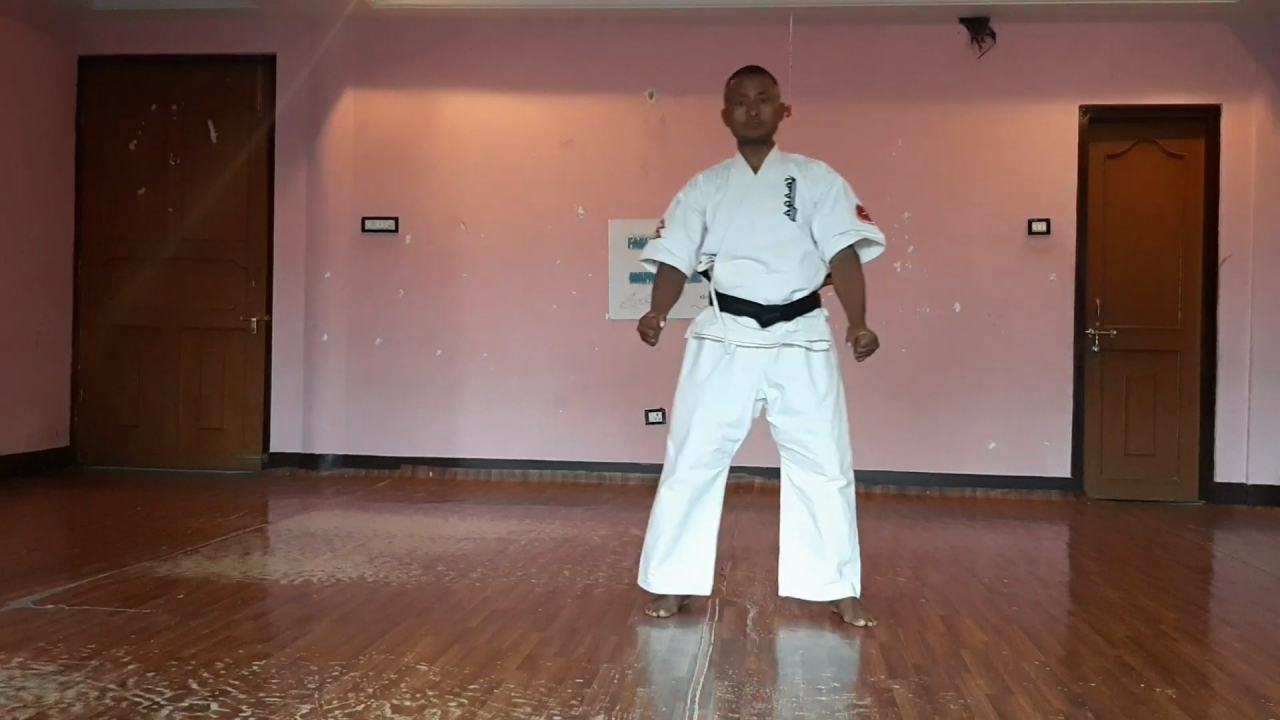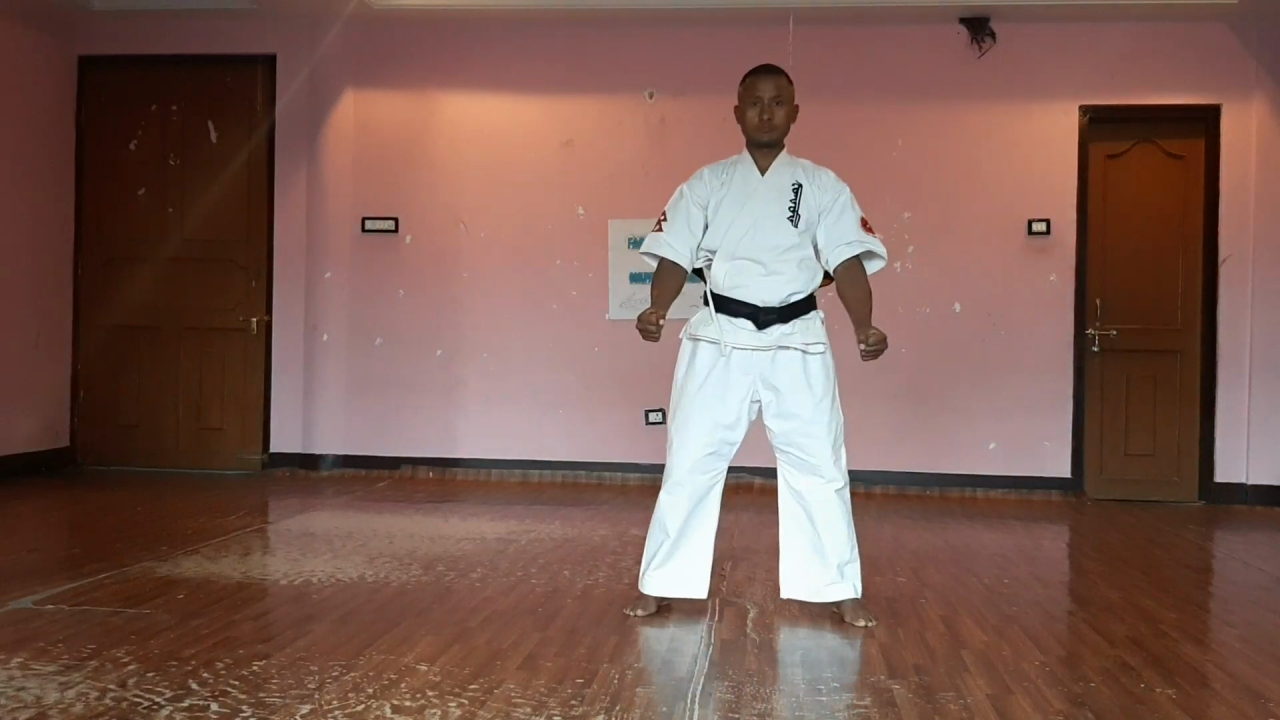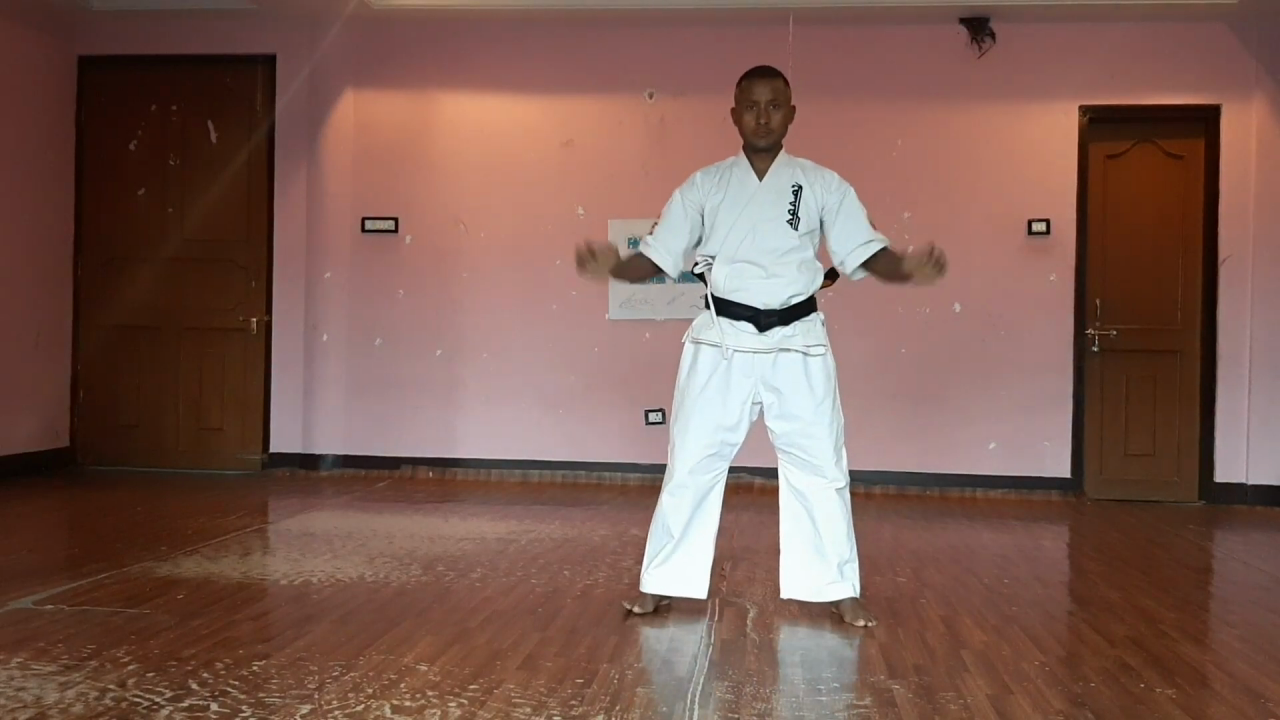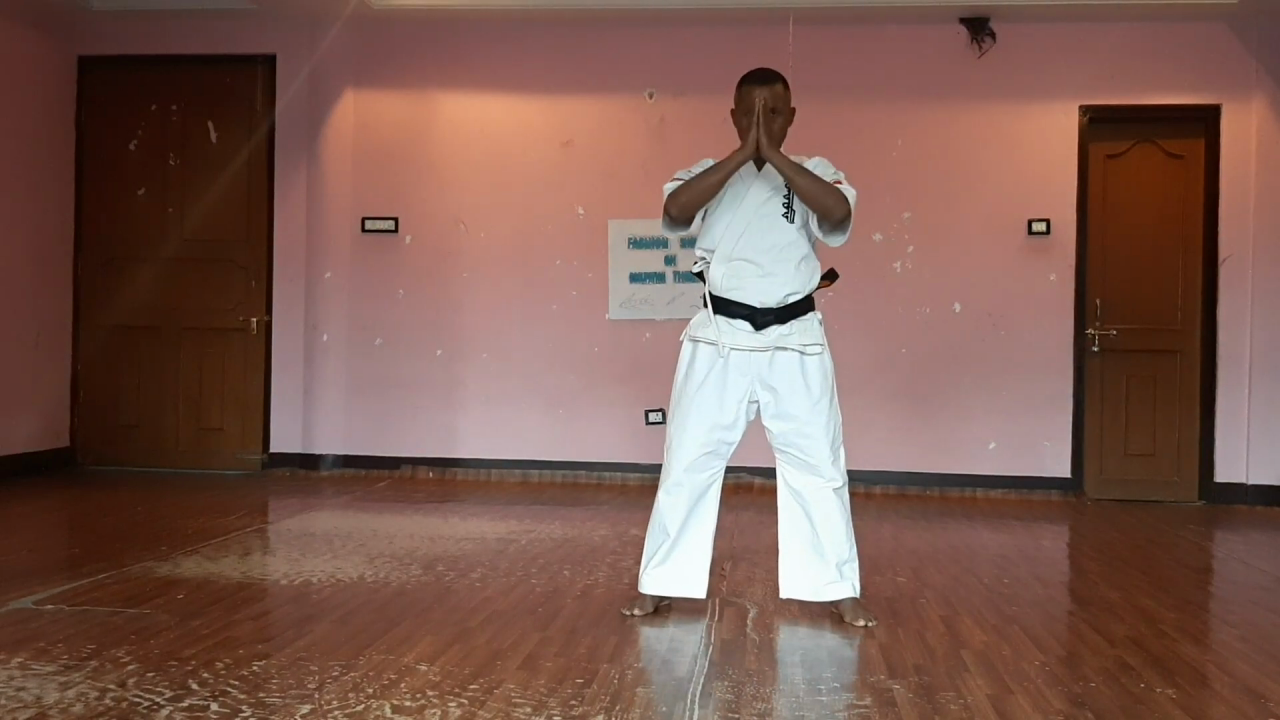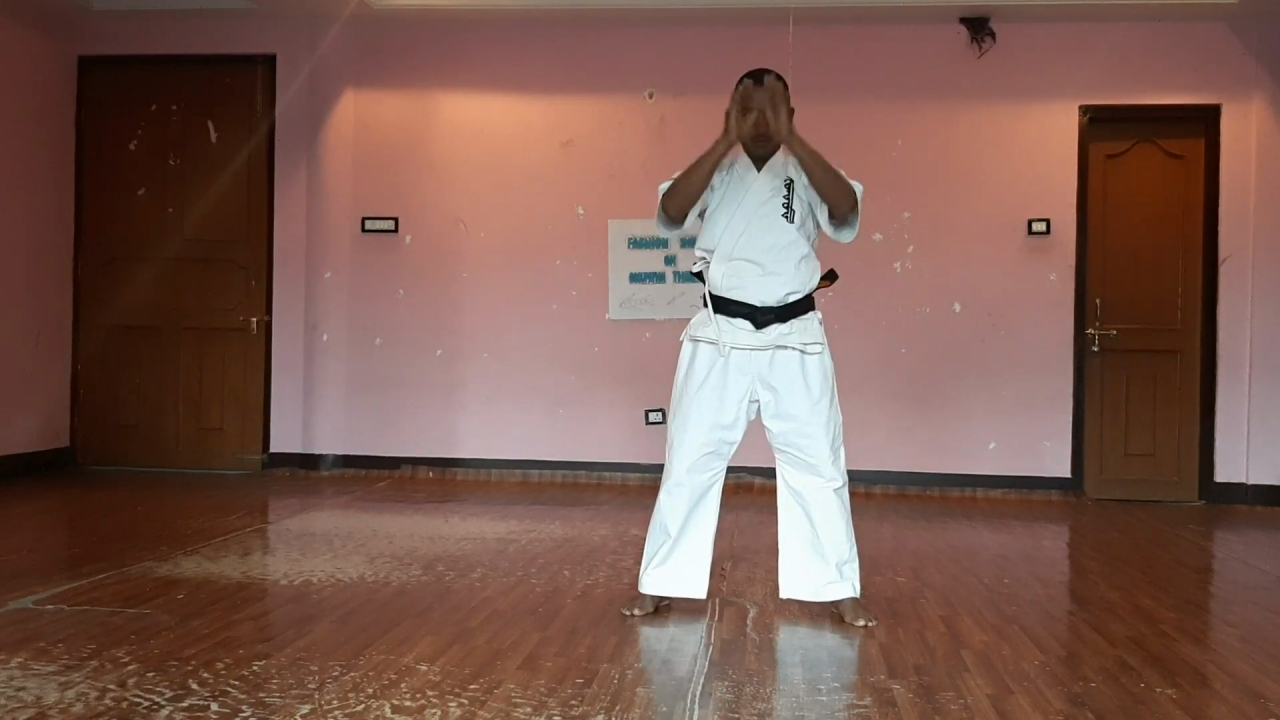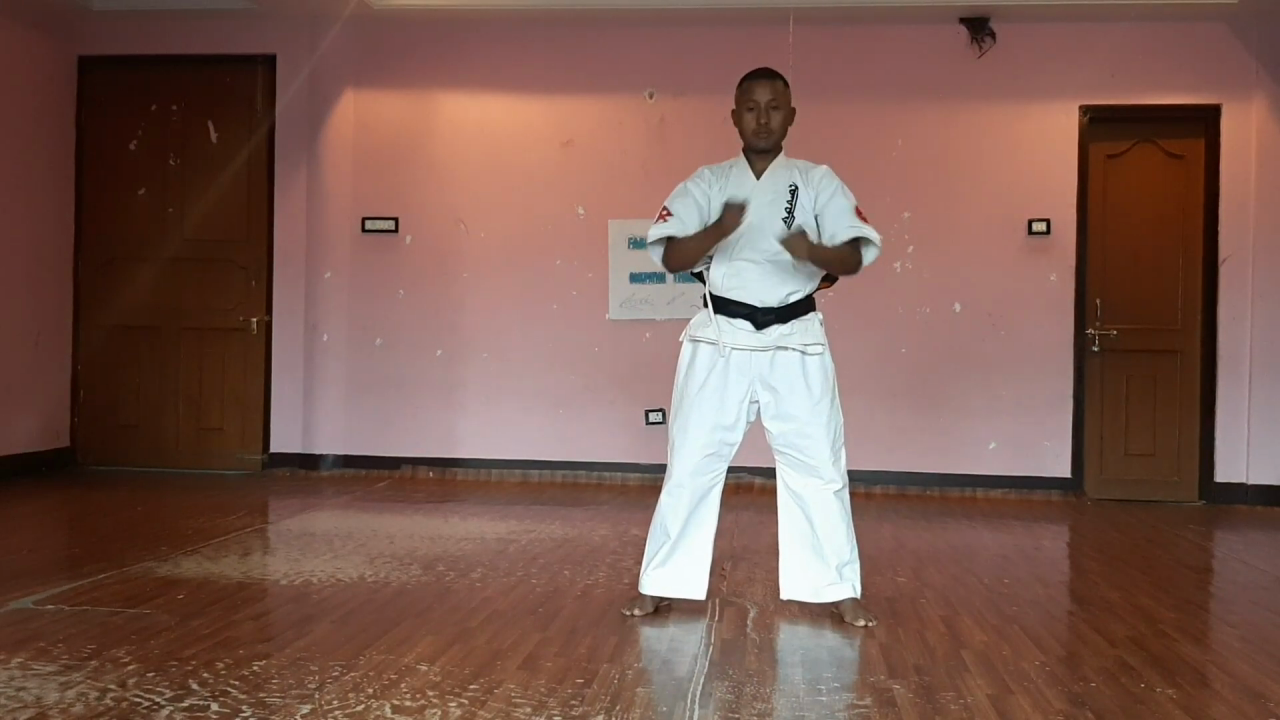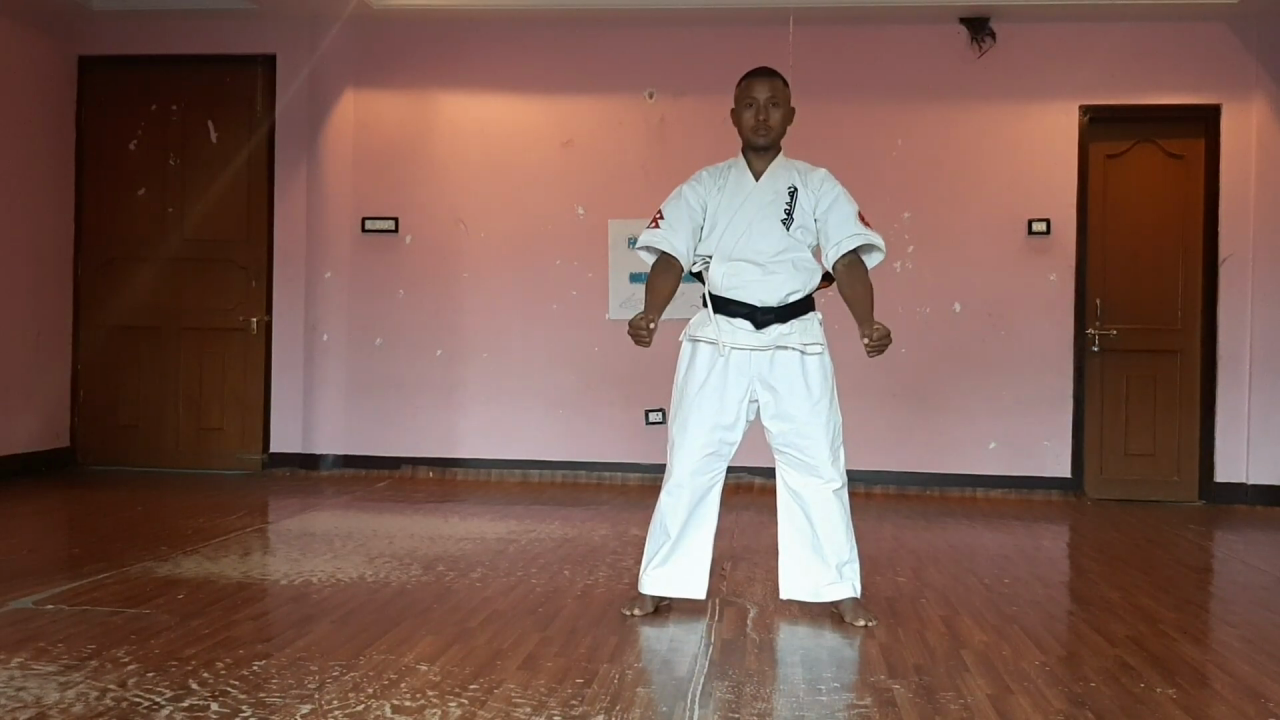
dt=0.5s
person 1, frame 1
left shoulder: (817, 178)
right shoulder: (704, 188)
left elbow: (843, 254)
right elbow: (674, 260)
left wrist: (857, 323)
right wrist: (657, 314)
left hip: (801, 337)
right hip: (724, 337)
left knee: (823, 465)
right knee: (692, 458)
left ankle: (839, 589)
right ankle: (670, 584)
person 1, frame 2
left shoulder: (823, 186)
right shoulder: (706, 183)
left elbow: (847, 261)
right elbow: (674, 256)
left wrist: (864, 326)
right wrist: (657, 309)
left hip: (797, 340)
right hip: (719, 339)
left knee: (818, 466)
right knee: (691, 463)
left ankle: (840, 590)
right ankle: (658, 584)
person 1, frame 3
left shoulder: (821, 184)
right shoulder: (705, 184)
left elbow: (862, 256)
right elbow: (661, 255)
left wrist: (904, 267)
right wrist: (617, 267)
left hip: (797, 340)
right hip: (721, 340)
left knee: (820, 467)
right knee: (692, 464)
left ankle: (840, 590)
right ankle: (660, 583)
person 1, frame 4
left shoulder: (809, 172)
right shoulder: (713, 172)
left elbow: (838, 216)
right elbow: (675, 213)
left wrist: (773, 155)
right wrist: (743, 154)
left hip: (794, 339)
right hip: (718, 337)
left knee: (818, 465)
right knee: (688, 462)
left ankle: (839, 590)
right ankle: (658, 584)
person 1, frame 5
left shoulder: (807, 175)
right shoulder: (713, 171)
left elbow: (848, 213)
right elbow: (670, 212)
left wrist: (791, 140)
right wrist: (728, 143)
left hip: (794, 339)
right hip: (719, 337)
left knee: (817, 464)
right knee: (690, 462)
left ankle: (840, 590)
right ankle: (658, 583)
person 1, frame 6
left shoulder: (818, 181)
right shoulder: (706, 182)
left elbow: (854, 252)
right elbow: (672, 256)
left wrist: (817, 254)
right wrist: (717, 233)
left hip: (794, 340)
right hip: (719, 339)
left knee: (818, 466)
right knee: (691, 464)
left ankle: (839, 590)
right ankle: (659, 584)
person 1, frame 7
left shoulder: (817, 185)
right shoulder: (704, 186)
left elbow: (847, 259)
right elbow: (670, 256)
left wrist: (866, 323)
right wrist: (649, 315)
left hip: (795, 340)
right hip: (719, 339)
left knee: (818, 466)
right knee: (691, 464)
left ankle: (840, 590)
right ankle: (659, 584)
